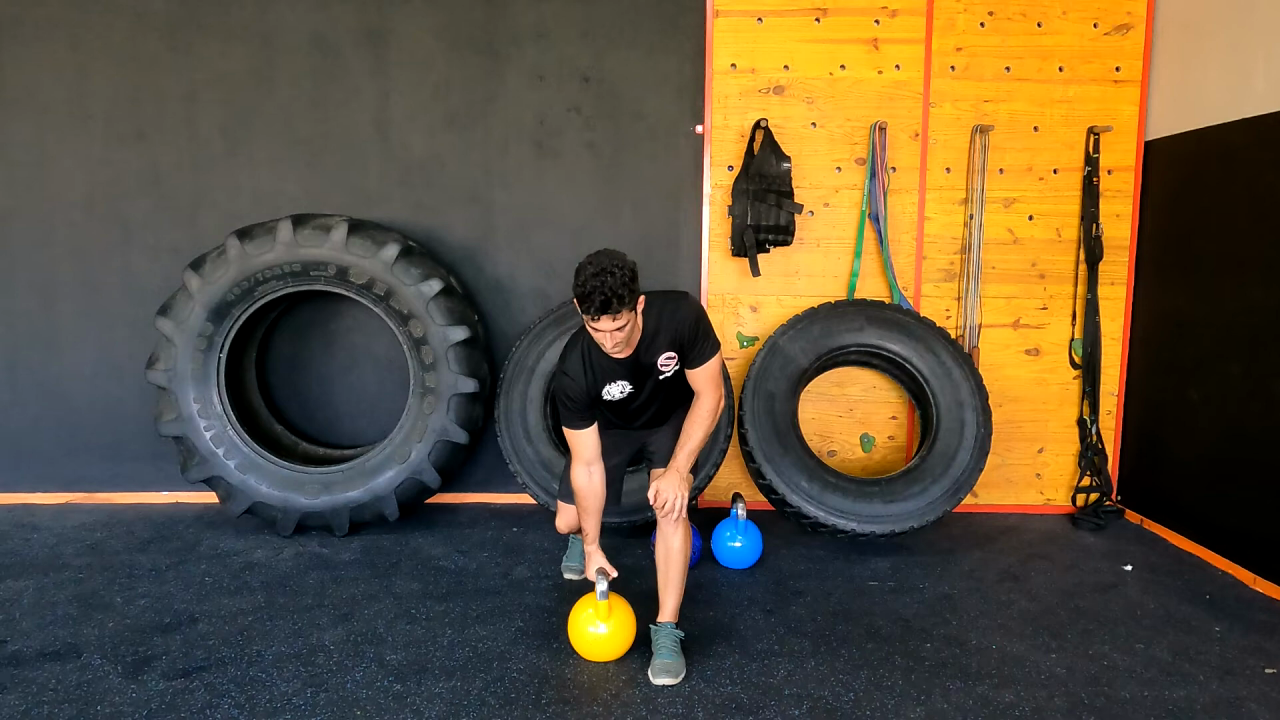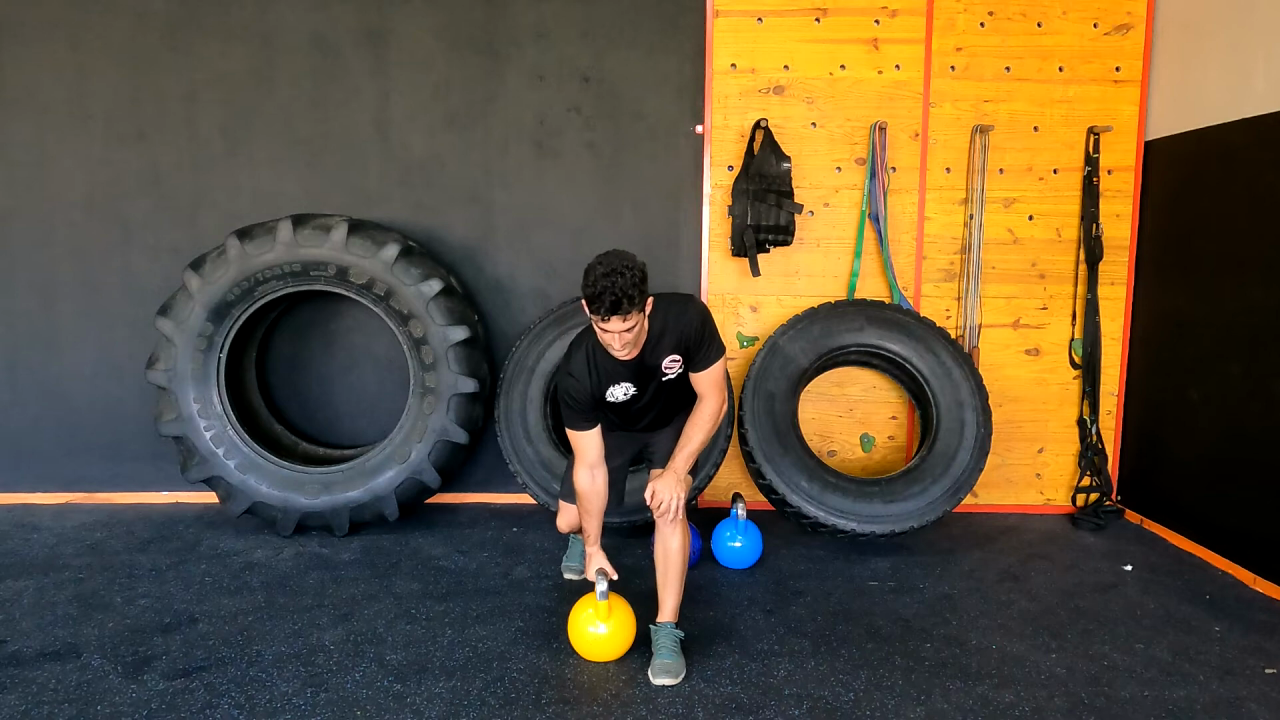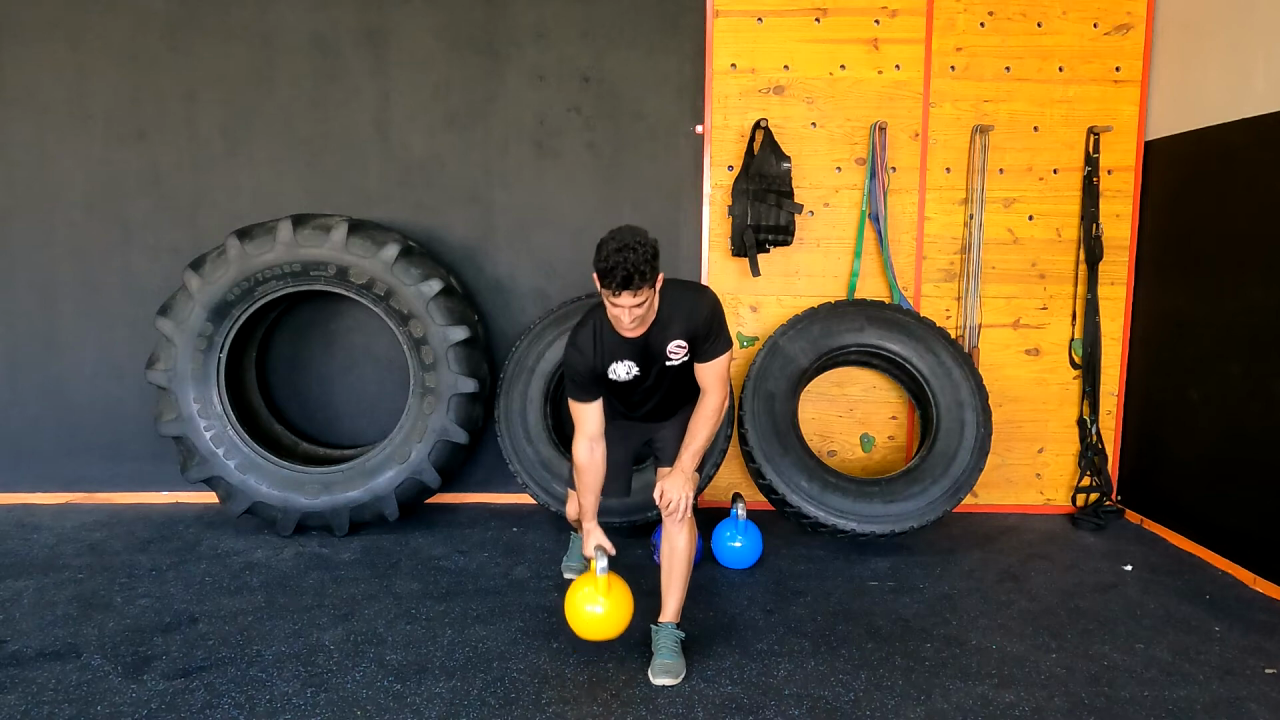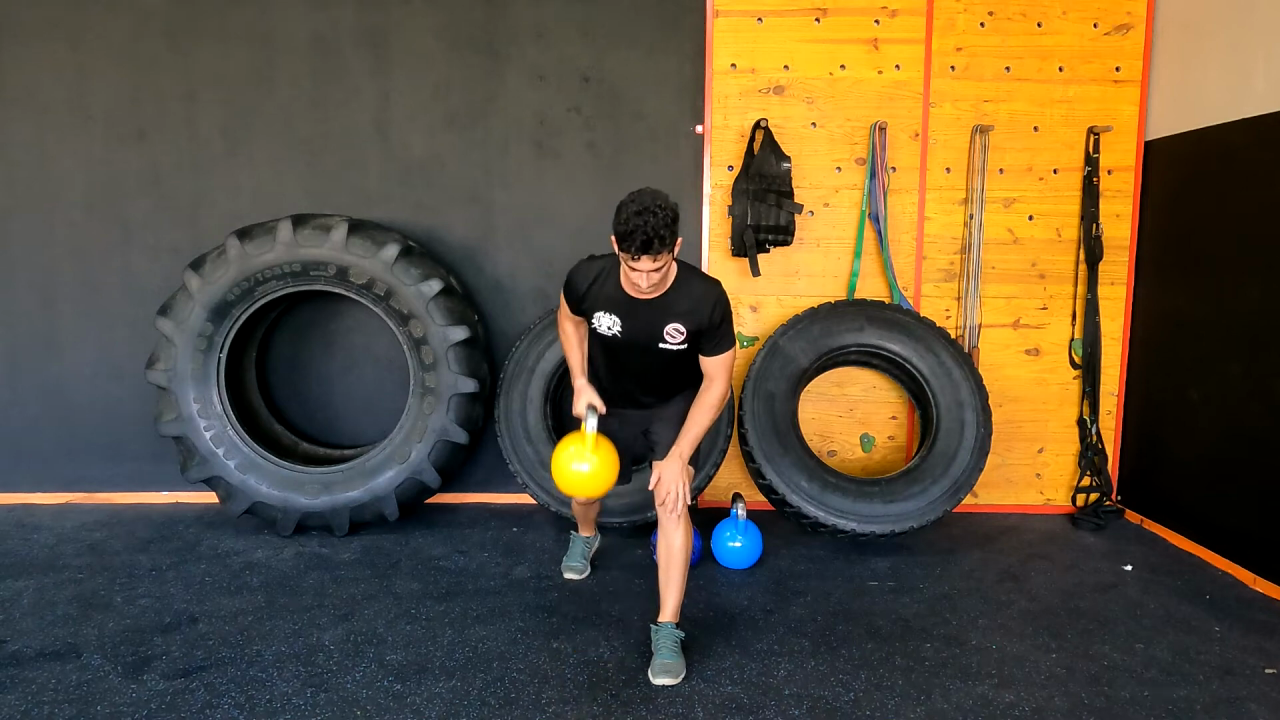
dt=0.4s
person 1, frame 1
left shoulder: (682, 315)
right shoulder: (573, 370)
left elbow: (710, 394)
right elbow: (587, 463)
left wrist: (678, 470)
right wrist: (592, 547)
left hip: (672, 417)
right hip: (608, 425)
left knee: (670, 507)
right knee: (567, 521)
left ankle: (666, 631)
right ankle: (581, 539)
person 1, frame 2
left shoulder: (688, 318)
right shoulder: (577, 370)
left elbow: (713, 397)
right elbow: (590, 465)
left wrist: (676, 471)
right wrist: (594, 548)
left hip: (675, 420)
right hip: (612, 427)
left knee: (668, 507)
right knee: (569, 521)
left ankle: (665, 631)
right ankle: (582, 538)
person 1, frame 3
left shoulder: (698, 307)
right shoulder: (585, 344)
left elbow: (715, 393)
right elbow: (588, 439)
left wrist: (683, 469)
right wrist: (590, 524)
left hip: (679, 414)
right hip: (616, 417)
left knee: (677, 506)
right knee: (576, 510)
left ankle: (667, 632)
right ankle: (580, 534)
person 1, frame 4
left shoulder: (705, 298)
right shoulder: (587, 279)
left elbow: (718, 382)
right elbow: (569, 319)
left wrist: (679, 457)
right wrist: (580, 381)
left hip: (675, 404)
right hip: (608, 402)
left knee: (672, 501)
left ankle: (667, 630)
right ankle: (585, 535)
